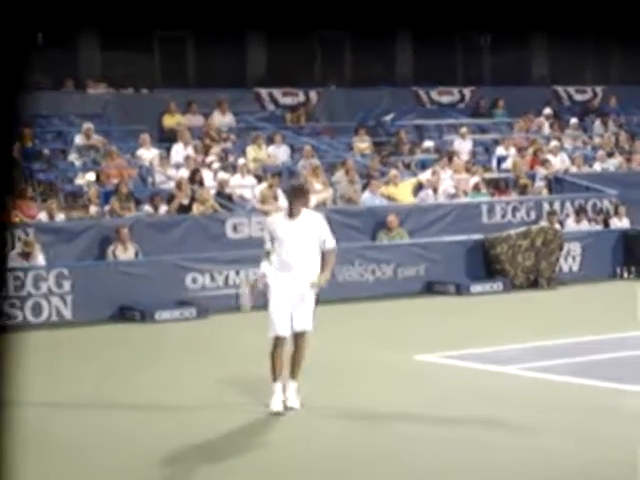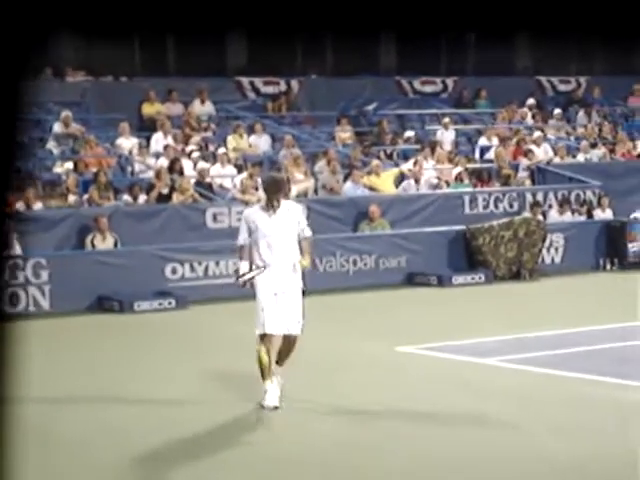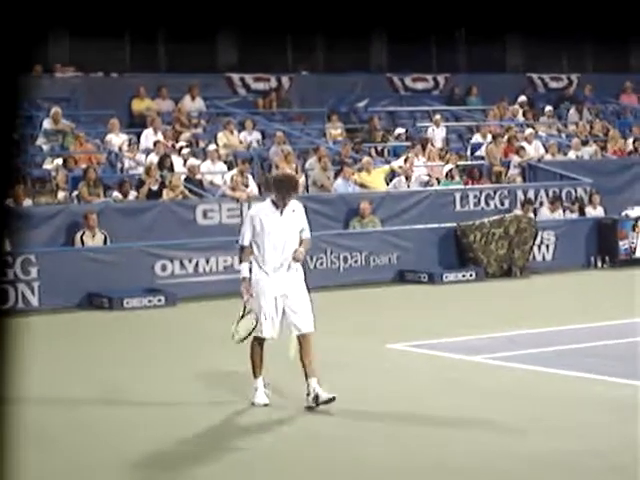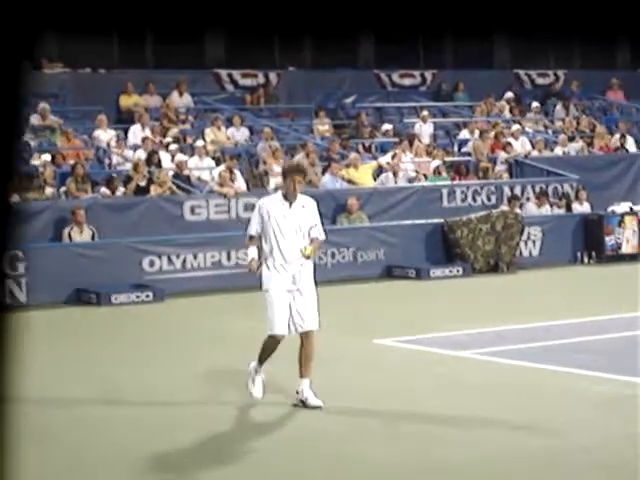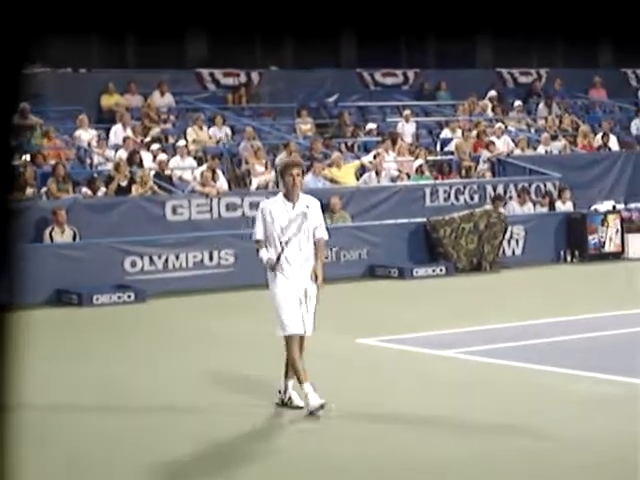
dt=0.3s
person 1, frame 1
left shoulder: (317, 220)
right shoulder: (273, 222)
left elbow: (329, 247)
left wrist: (325, 273)
right wrist: (264, 272)
left hip: (306, 286)
right hip: (280, 285)
left knee: (300, 336)
right knee: (280, 337)
left ankle: (291, 387)
right ankle: (278, 389)
person 1, frame 2
left shoulder: (295, 210)
right shoulder: (250, 215)
left elbow: (304, 235)
right elbow: (244, 246)
left wrist: (306, 256)
right wrist: (244, 269)
left hip: (290, 281)
right hip: (264, 282)
left knee: (292, 334)
right knee: (267, 333)
left ankle: (276, 369)
right ankle: (269, 387)
person 1, frame 3
left shoulder: (297, 209)
right shoulder: (256, 214)
left elbow: (305, 237)
right elbow: (245, 247)
left wrist: (302, 248)
right wrist: (245, 278)
left hip: (293, 282)
right hip: (265, 284)
left knee: (305, 333)
right knee: (261, 336)
left ankle: (313, 390)
right ankle: (259, 386)
person 1, frame 4
left shoulder: (310, 205)
right shoulder: (265, 205)
left elbow: (318, 236)
right elbow: (254, 236)
left wrist: (312, 248)
right wrist: (253, 257)
left hip: (303, 277)
right hip: (275, 278)
left knee: (308, 331)
right knee: (277, 334)
left ankle: (304, 390)
right ankle: (257, 369)
person 1, frame 5
left shoulder: (313, 204)
right shoulder: (267, 207)
left elbow: (320, 240)
right elbow: (259, 240)
left wrist: (319, 265)
right wrist: (267, 258)
left hip: (307, 280)
right hip: (282, 280)
left knee: (300, 337)
right knee: (292, 335)
left ankle: (286, 390)
right ankle: (309, 394)
